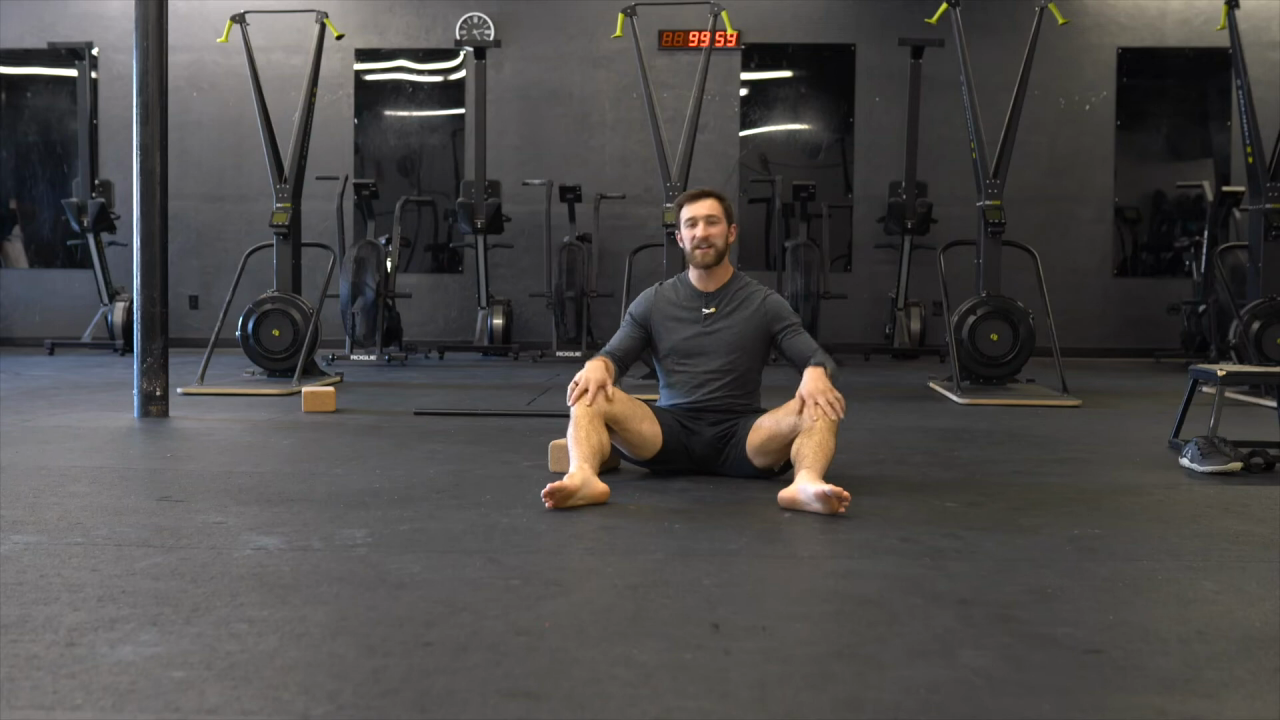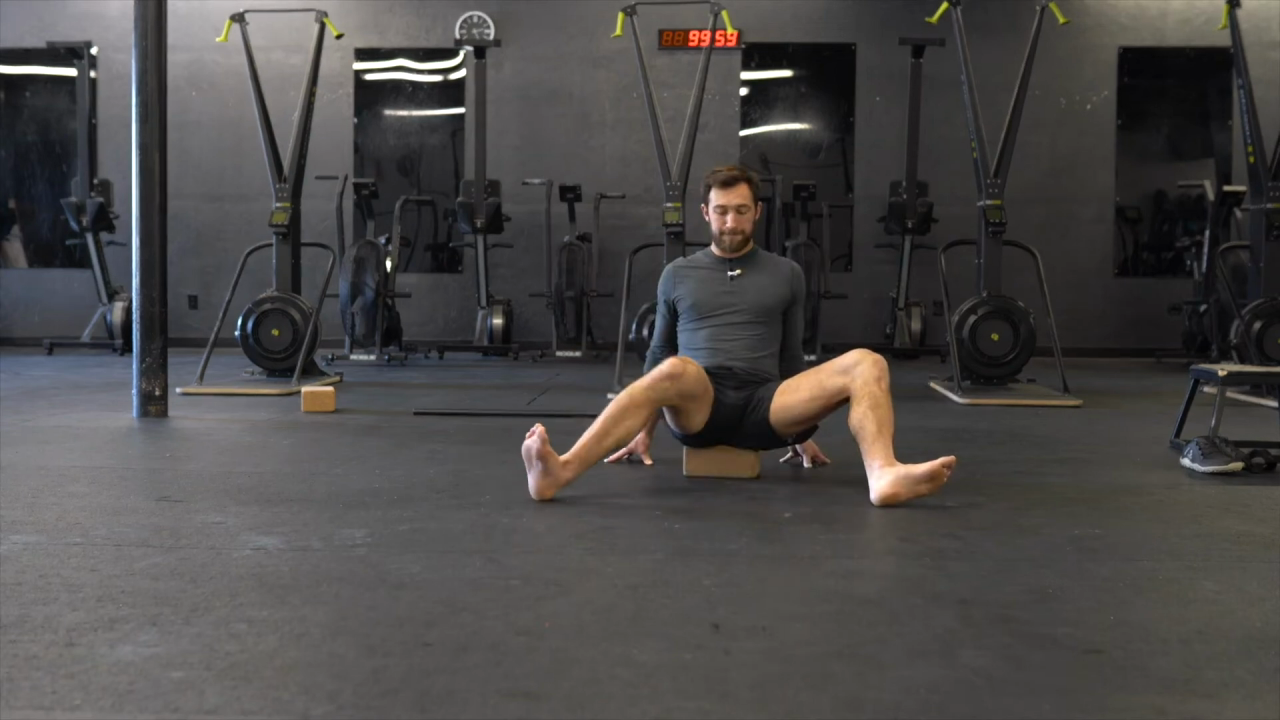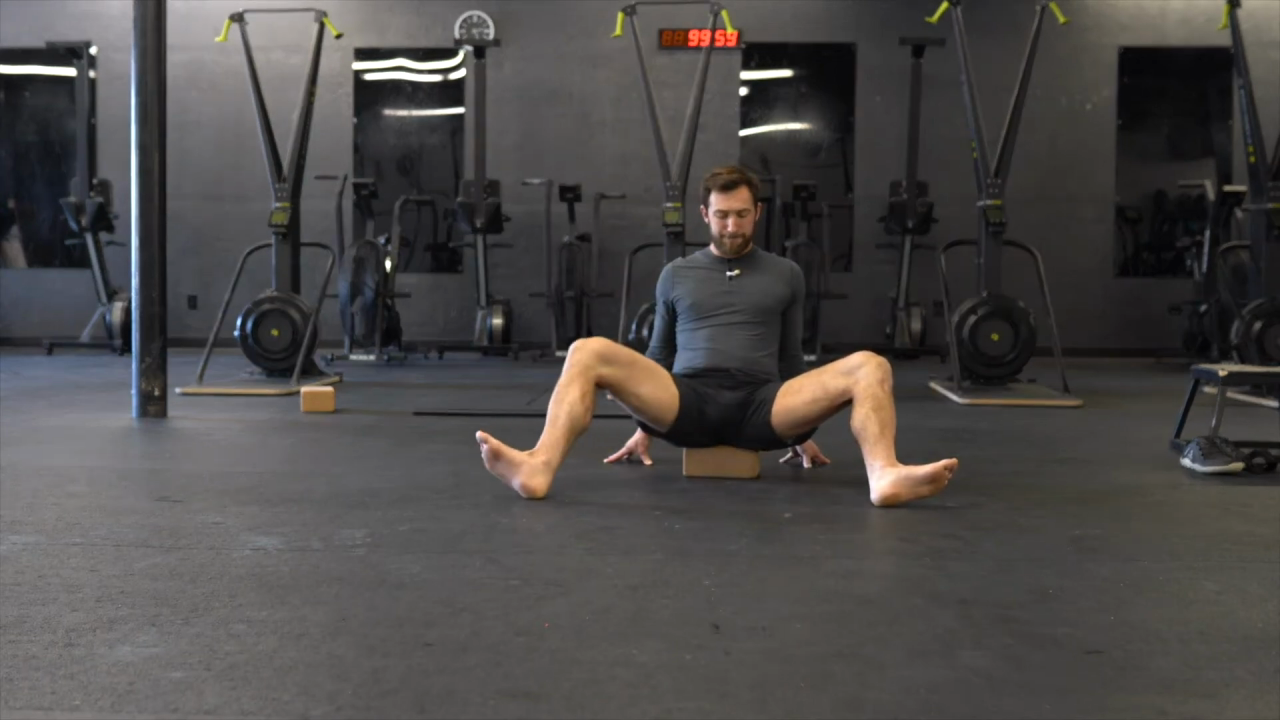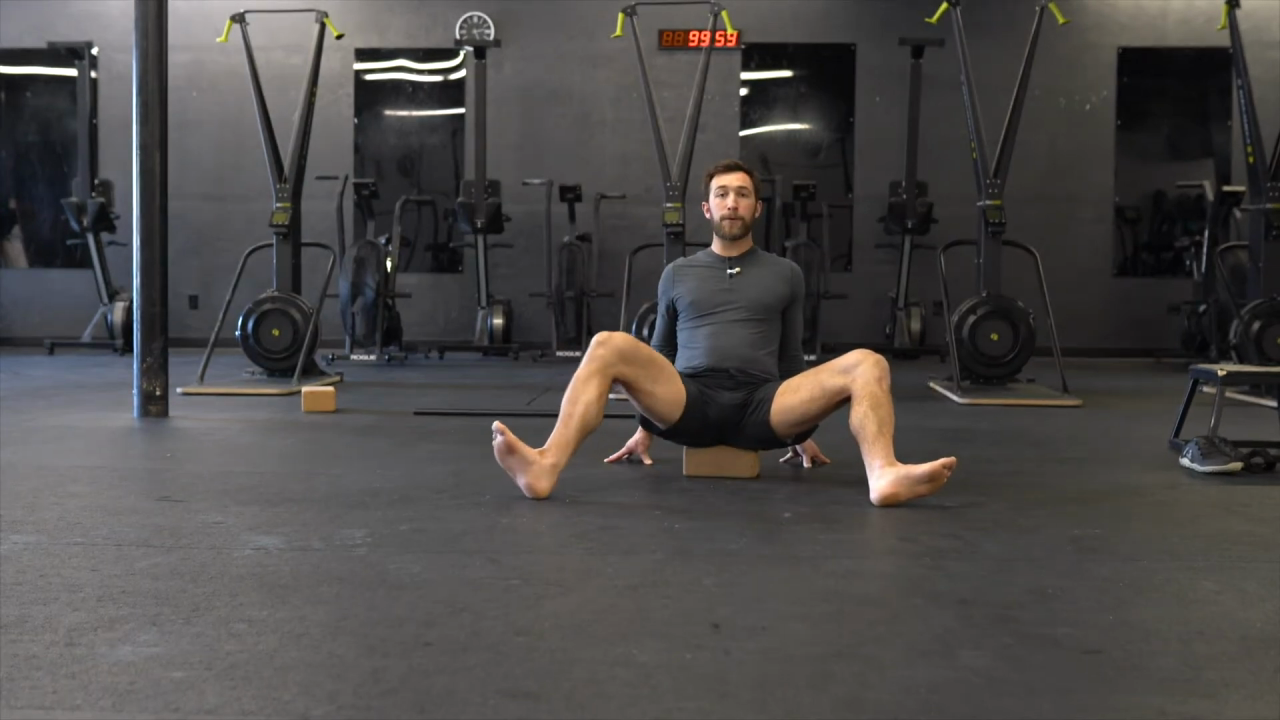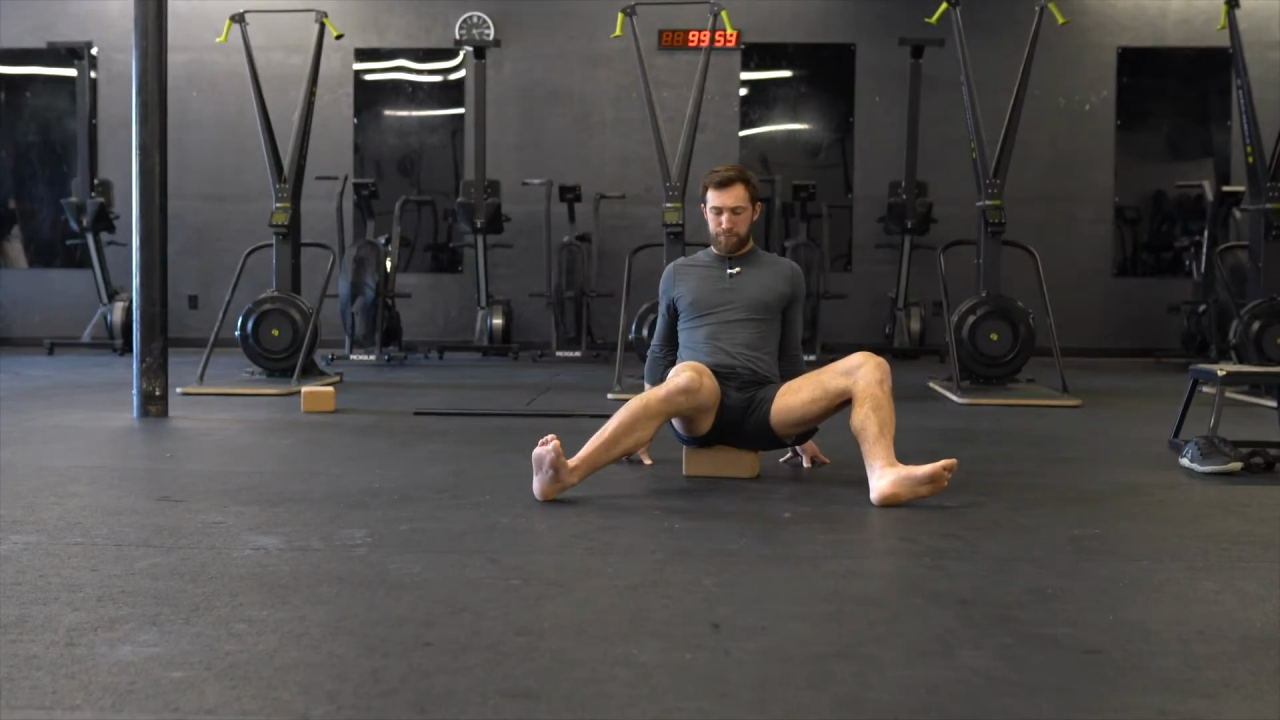
dt=1s
person 1, frame 1
left shoulder: (764, 304)
right shoulder: (653, 303)
left elbow: (815, 359)
right elbow: (612, 357)
left wrist: (815, 372)
right wrist: (597, 365)
left hip: (739, 436)
right hip: (672, 433)
left knee: (820, 405)
right knee: (590, 396)
left ankle: (806, 485)
right ankle: (582, 478)
person 1, frame 2
left shoulder: (786, 274)
right shoulder: (677, 275)
right elbow: (660, 354)
left wrist: (800, 429)
right wrist: (644, 428)
left hip: (762, 406)
right hip: (696, 407)
left knee: (867, 364)
right knee: (673, 369)
left ankle: (883, 475)
right ankle: (562, 471)
person 1, frame 3
left shoulder: (785, 275)
right shoulder: (676, 275)
left elbow: (790, 358)
right elbow: (660, 355)
left wrist: (799, 429)
right wrist: (644, 428)
left hip: (758, 406)
right hip: (689, 404)
left knee: (869, 367)
right knee: (589, 352)
left ankle: (885, 475)
right ankle: (540, 467)
person 1, frame 4
left shoulder: (785, 274)
right shoulder: (677, 274)
left elbow: (790, 358)
right elbow: (662, 354)
left wrist: (800, 428)
right wrist: (647, 426)
left hip: (760, 406)
right hip: (690, 404)
left knee: (867, 365)
right knee: (609, 347)
left ankle: (884, 475)
right ankle: (548, 467)
person 1, frame 5
left shoulder: (785, 274)
right shoulder: (678, 274)
right elbow: (661, 354)
left wrist: (800, 428)
right wrist: (646, 428)
left hip: (762, 406)
right hip: (695, 410)
left knee: (868, 367)
right knee: (689, 379)
left ankle: (884, 475)
right ankle: (568, 473)
